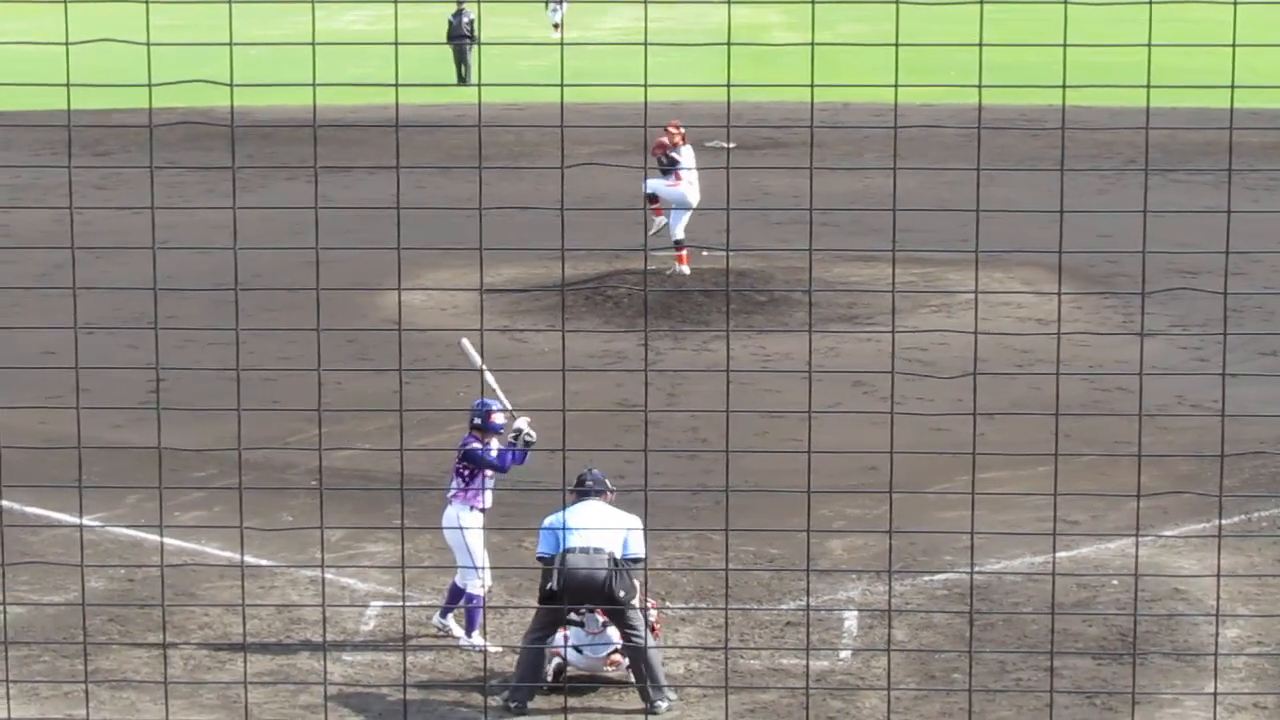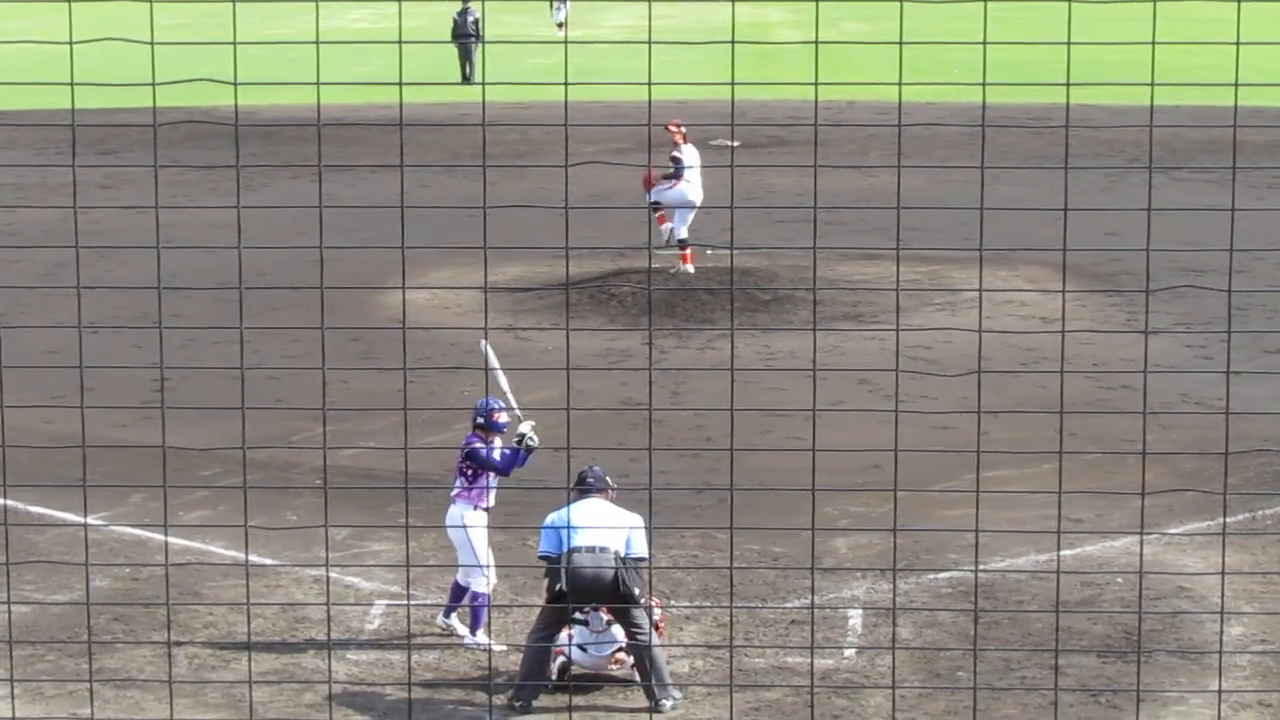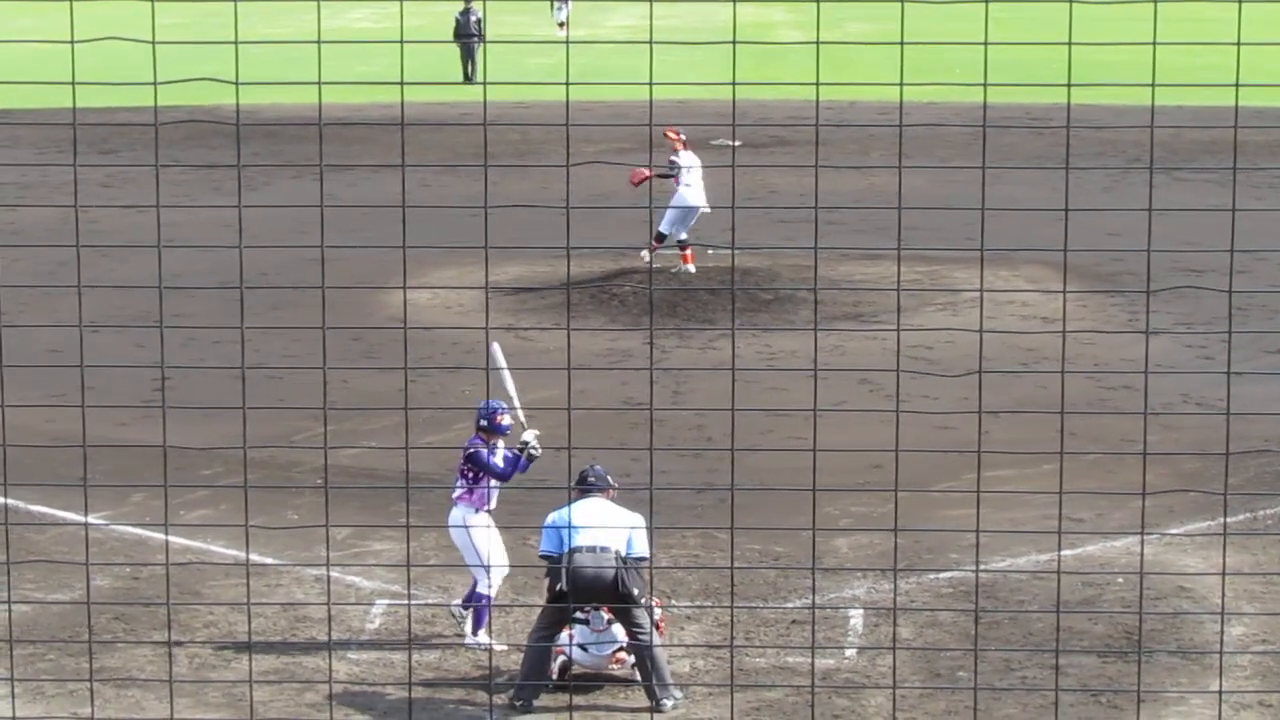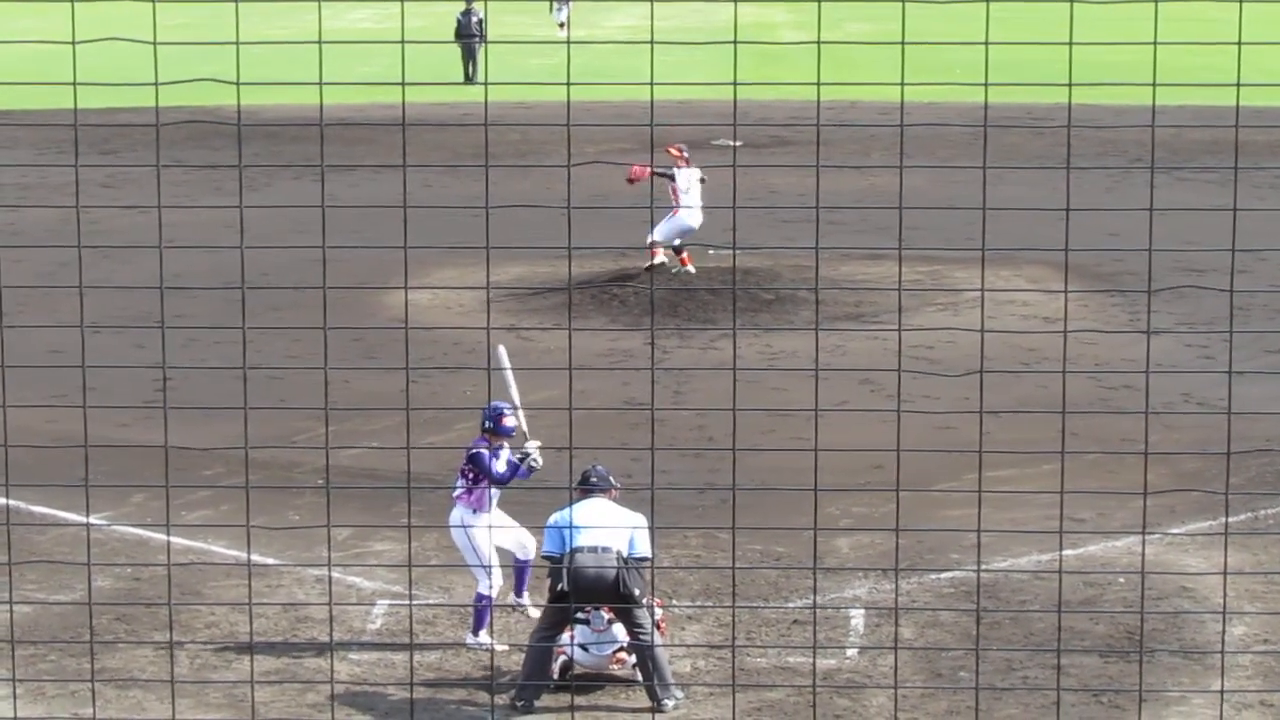
dt=0.3s
person 1, frame 1
left shoulder: (489, 443)
right shoulder: (471, 447)
left elbow: (516, 460)
right elbow: (502, 466)
left wrist: (525, 443)
right wrist: (515, 436)
left hip: (471, 516)
right hip: (462, 517)
left knee: (468, 572)
right knee: (479, 577)
left ankle: (444, 617)
right ankle: (470, 637)
person 1, frame 2
left shoulder: (492, 442)
right shoulder: (474, 447)
left elbow: (515, 463)
right elbow: (504, 469)
left wrist: (527, 447)
right wrist: (519, 440)
left hip: (474, 515)
right hip: (466, 516)
left knee: (469, 571)
right knee: (484, 576)
left ankle: (447, 617)
right ankle: (475, 635)
person 1, frame 3
left shoulder: (496, 446)
right shoulder: (476, 450)
left elbow: (518, 468)
right elbow: (503, 475)
left wrist: (529, 455)
right wrist: (521, 447)
left hip: (480, 516)
right hip: (467, 519)
left knee: (498, 568)
right knee: (490, 577)
left ankle: (463, 607)
right ankle: (476, 635)
person 1, frame 4
left shoulder: (501, 447)
right shoulder: (479, 451)
left elbow: (517, 474)
right elbow: (499, 480)
left wrist: (530, 464)
right wrist: (522, 456)
left hip: (487, 513)
right hip: (468, 519)
left knee: (525, 543)
right knee: (491, 578)
left ankle: (519, 598)
right ankle: (477, 636)
person 2, frame 1
left shoulder: (555, 518)
right shoulder: (627, 519)
left elbow: (546, 561)
right elbow: (632, 565)
right wrist: (632, 594)
left hip: (567, 570)
right hip: (607, 572)
left knee: (538, 634)
right knee: (638, 634)
left ankle: (518, 698)
right ankle: (658, 698)
person 2, frame 2
left shoulder: (557, 516)
right shoulder: (629, 517)
left elbow: (550, 560)
right elbow: (635, 562)
left wrist: (562, 587)
right wrist: (632, 590)
left hip: (573, 569)
right hip: (613, 571)
left knee: (542, 633)
right knee: (642, 633)
left ankle: (522, 698)
right ankle: (663, 696)
person 2, frame 3
left shoulder: (558, 516)
right shoulder: (630, 516)
left elbow: (552, 560)
right elbow: (637, 562)
left wrist: (563, 588)
right wrist: (632, 592)
left hip: (574, 569)
right hip: (613, 570)
left knee: (543, 632)
right knee: (643, 631)
left ankle: (523, 697)
right ankle: (663, 696)
person 2, frame 4
left shoulder: (560, 516)
right shoulder: (632, 516)
left elbow: (554, 560)
right elbow: (639, 562)
left wrist: (567, 586)
left hip: (575, 570)
right hip: (615, 571)
left knee: (545, 633)
right knee: (644, 632)
left ankle: (525, 698)
right ankle: (665, 696)
